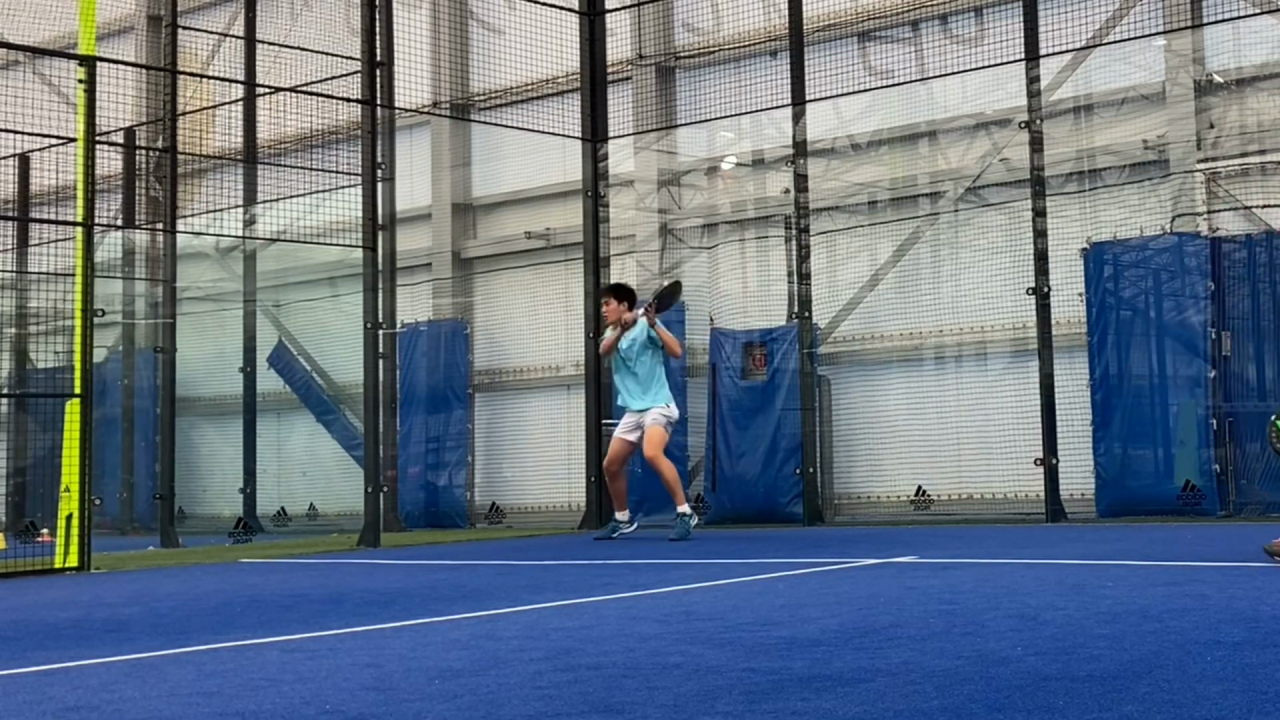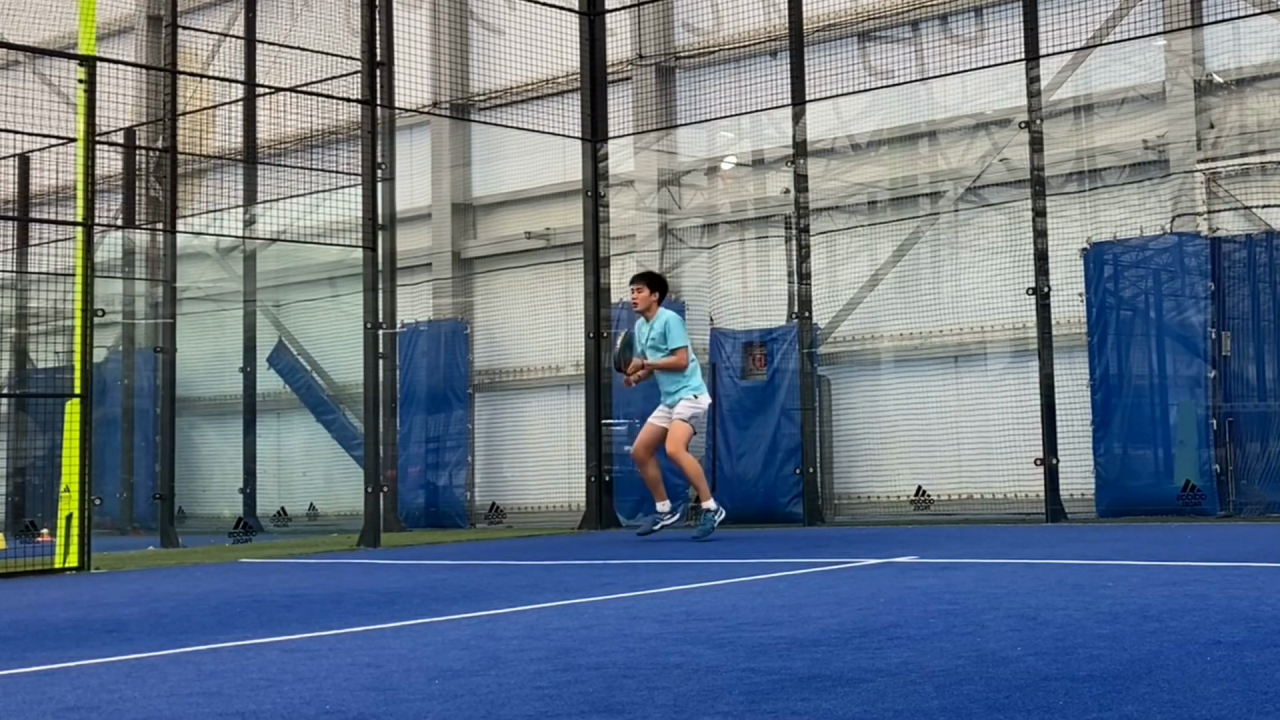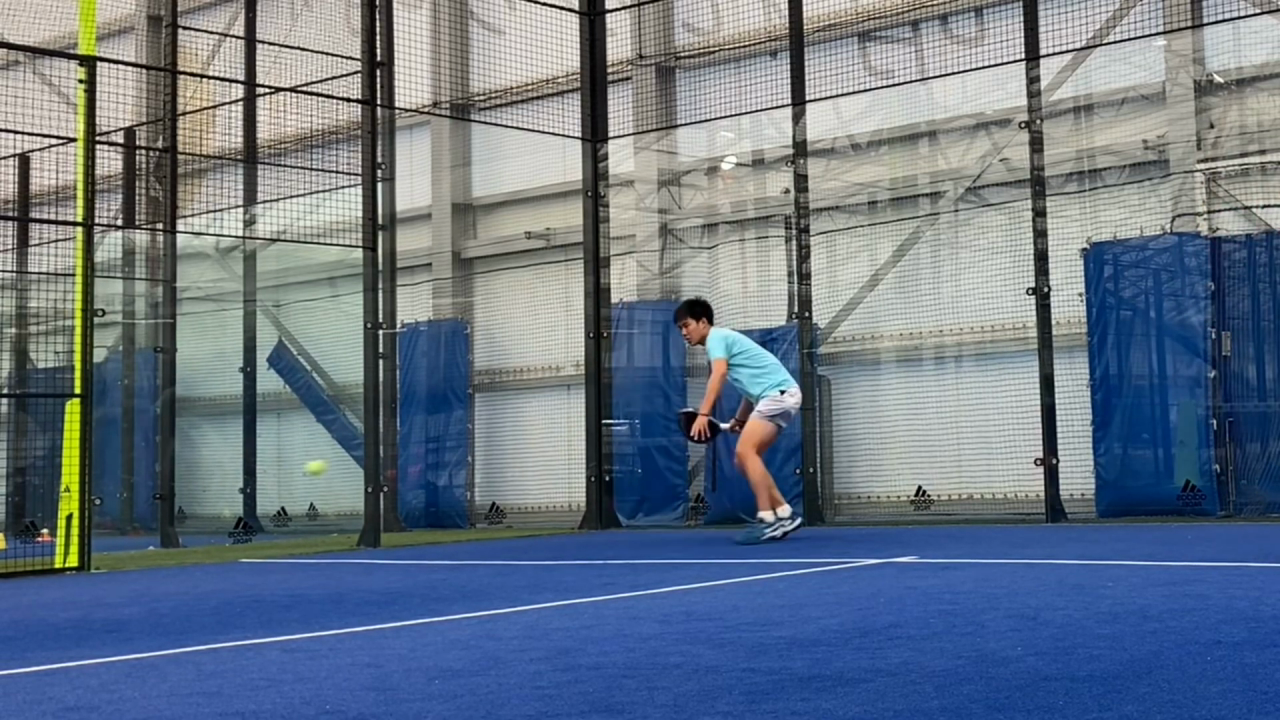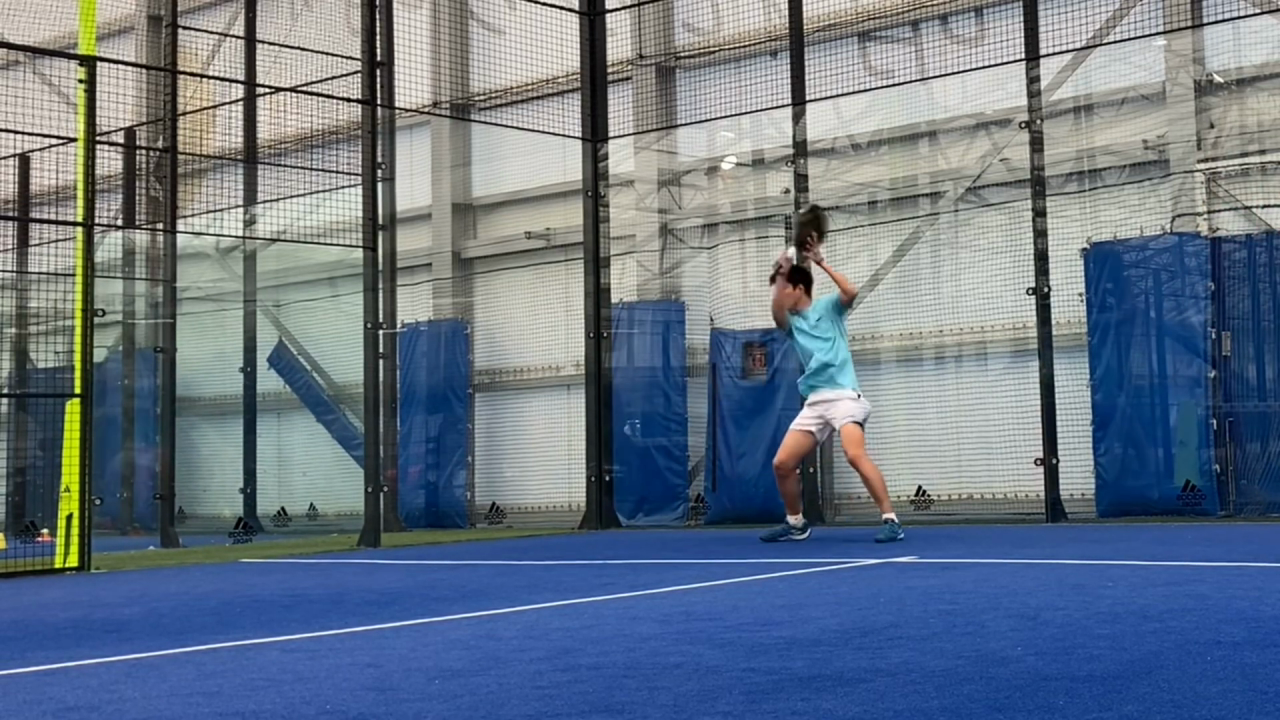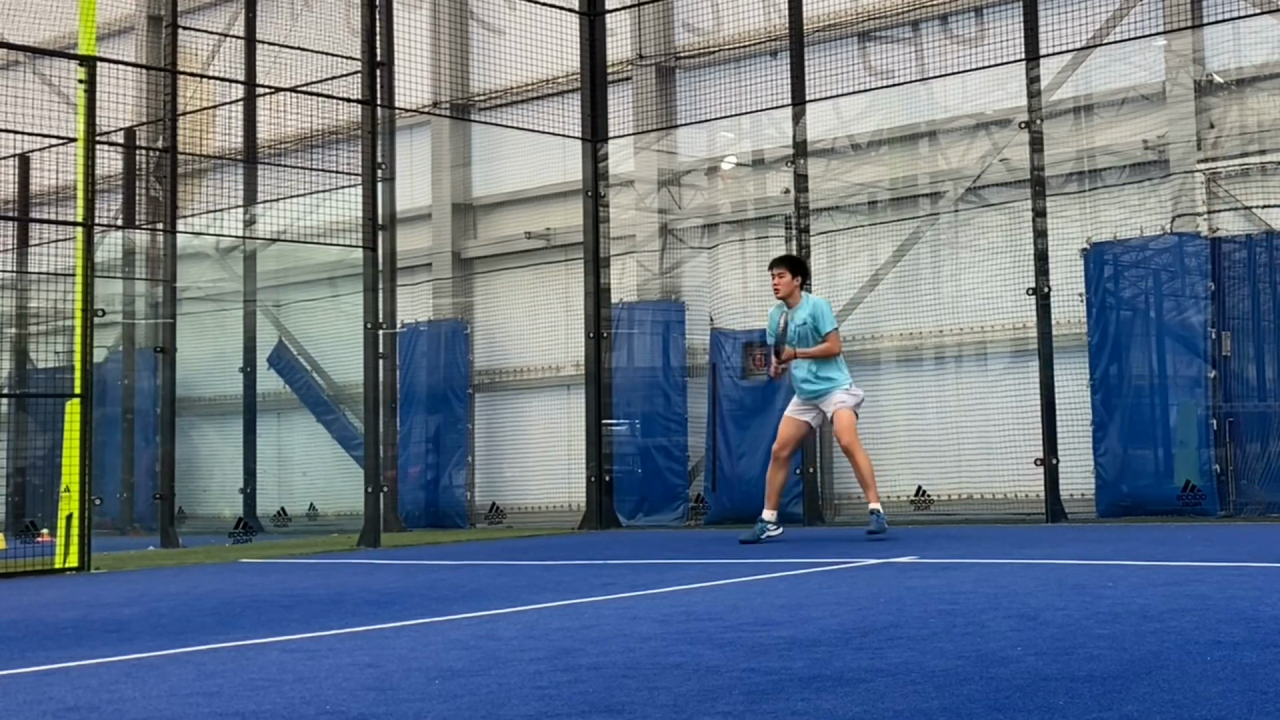
dt=0.5s
person 1, frame 1
left shoulder: (646, 326)
right shoulder: (612, 334)
left elbow: (676, 351)
right elbow: (604, 351)
left wrist: (654, 325)
right wrist: (621, 326)
left hip: (658, 405)
right hip: (633, 411)
left knee: (652, 454)
right knee: (610, 466)
left ankle: (684, 513)
right ankle: (622, 520)
person 1, frame 2
left shoulder: (670, 320)
right shoulder: (639, 327)
left elbow: (682, 361)
left wrist: (645, 363)
right wrist: (636, 375)
left hip: (689, 395)
right hip: (668, 400)
left knee: (674, 450)
right knee: (639, 452)
left ankle: (710, 508)
right ankle: (664, 510)
person 1, frame 3
left shoulder: (716, 338)
right shoulder: (721, 339)
left elbow: (719, 374)
left wrist: (703, 414)
right wrist: (740, 418)
left hip: (780, 393)
right hip: (768, 396)
left knee: (745, 451)
right knee: (744, 454)
left ankle: (777, 517)
right ankle: (776, 517)
person 1, frame 4
left shoulder: (828, 307)
right shoulder: (791, 322)
left elbow: (851, 292)
right elbow: (778, 316)
left wrist: (820, 262)
right wrist: (779, 276)
left hip: (844, 396)
right hip: (815, 403)
left knee: (855, 453)
right knee: (781, 464)
left ankle: (890, 519)
right ankle: (795, 524)
person 1, frame 5
left shoulder: (816, 305)
right shoulder: (774, 315)
left elbow: (834, 347)
right elbow: (780, 354)
left wrist: (795, 353)
right wrist: (776, 364)
left hip: (836, 388)
right hip: (805, 394)
left knee: (848, 441)
right knee: (780, 452)
left ankle: (876, 511)
right ankle: (769, 521)
